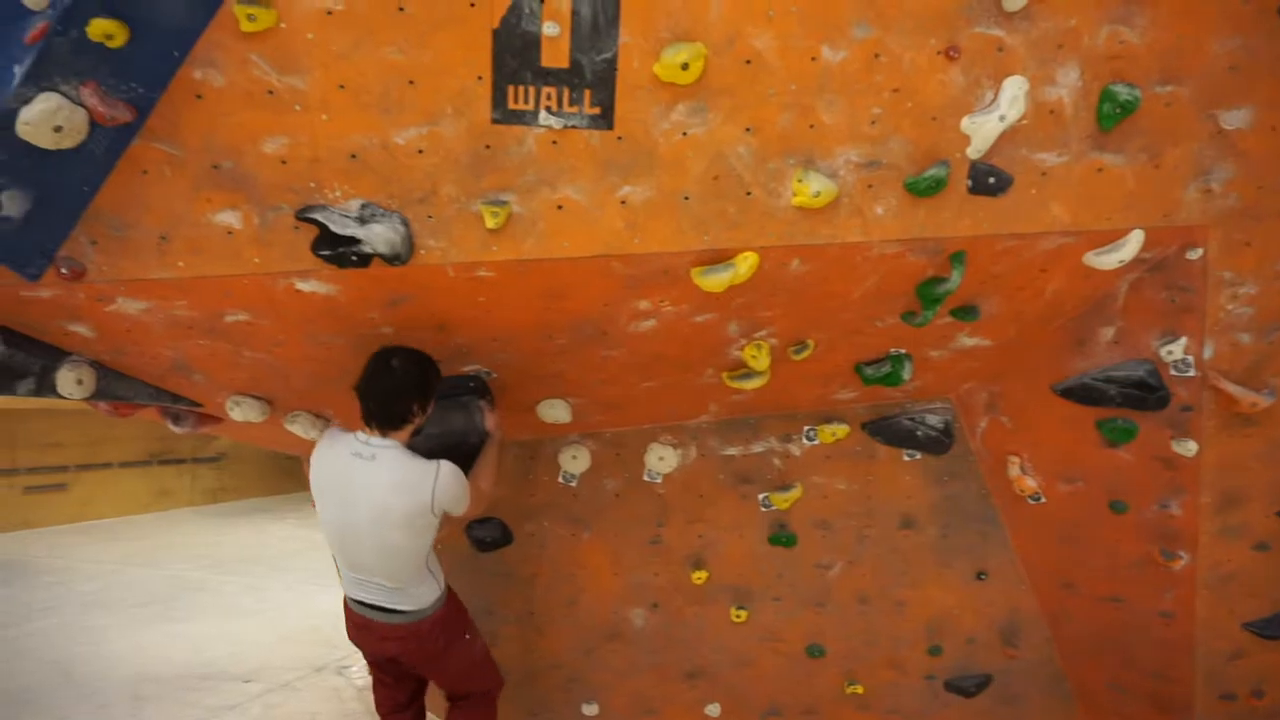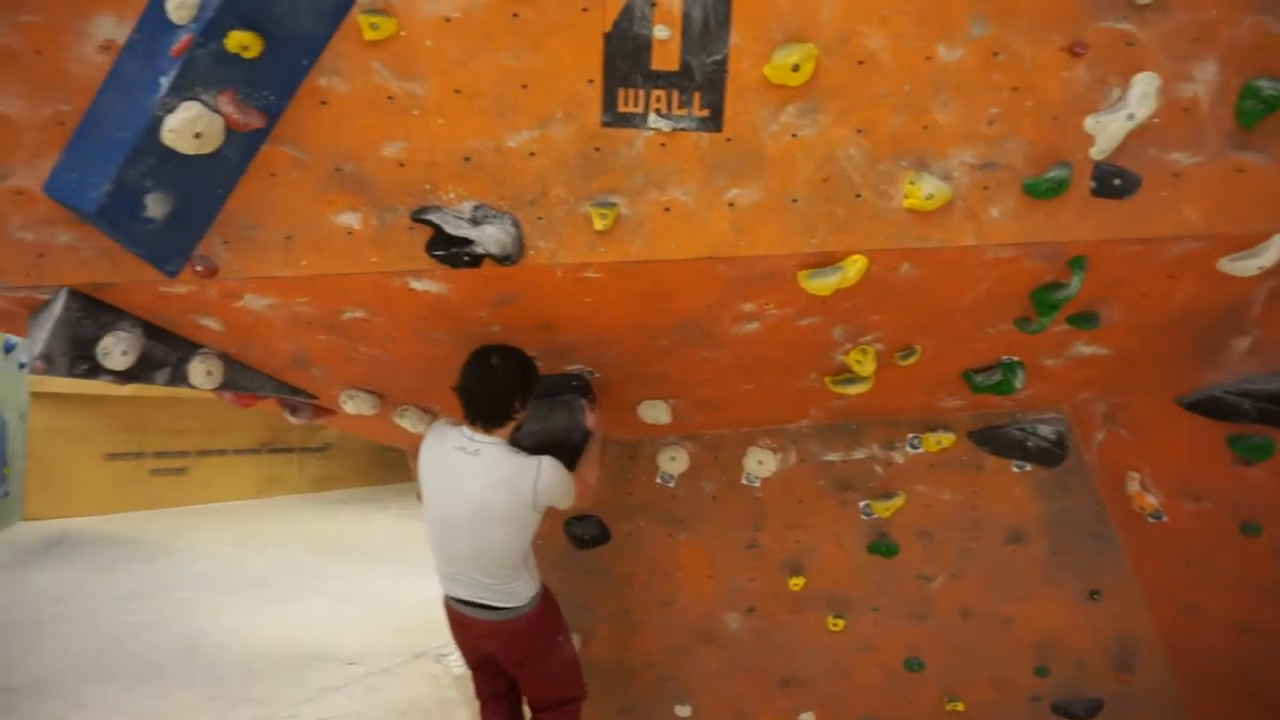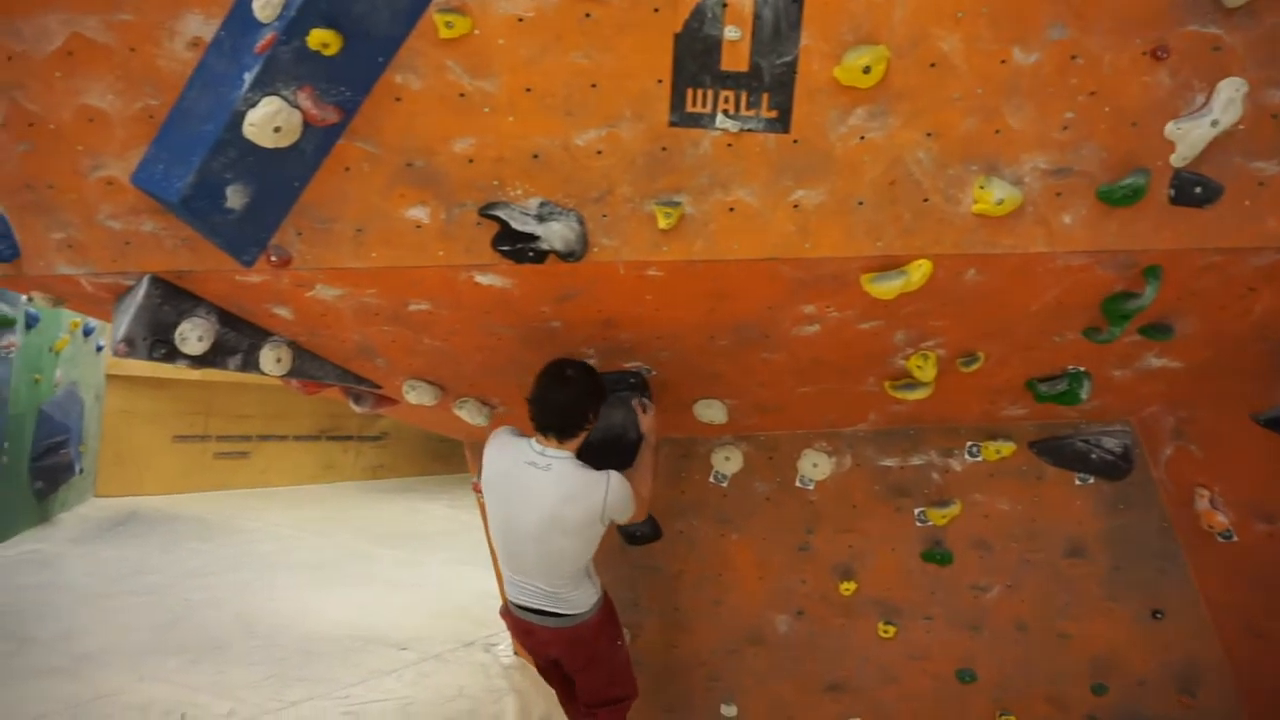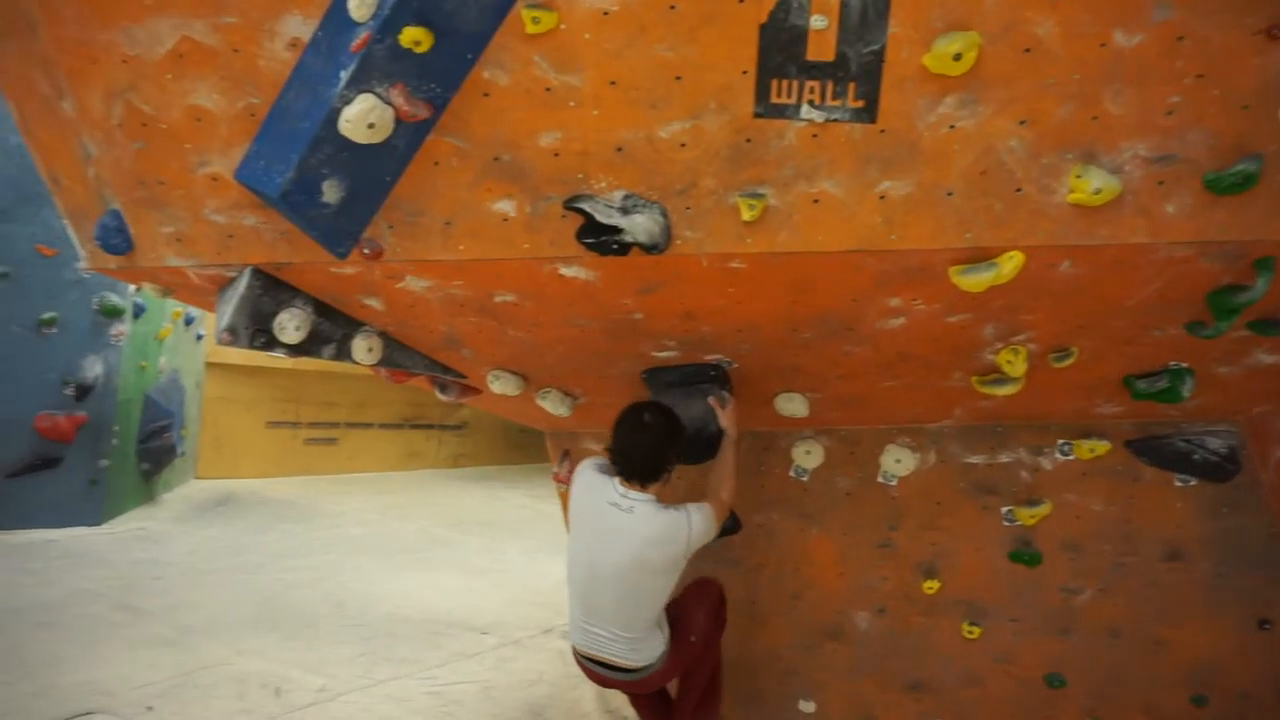
dt=0.4s
person 1, frame 1
left shoulder: (327, 447)
right shoulder: (435, 478)
right elbow: (475, 502)
right wrist: (493, 437)
left hip: (361, 616)
right hip: (422, 620)
person 1, frame 2
left shoulder: (434, 439)
right shoulder: (537, 473)
right elbow: (583, 494)
right wrist: (595, 434)
left hip: (460, 612)
right hip: (518, 618)
person 1, frame 3
left shoulder: (498, 446)
right shoulder: (602, 487)
right elbow: (638, 508)
right wrist: (649, 438)
left hip: (521, 616)
right hip: (578, 621)
left knee: (567, 687)
person 1, frame 4
left shoulder: (585, 479)
right shoulder: (682, 526)
left elbow: (625, 455)
right elbow: (720, 502)
right wrist: (729, 435)
left hip: (585, 658)
right hip: (643, 668)
right knee: (709, 595)
